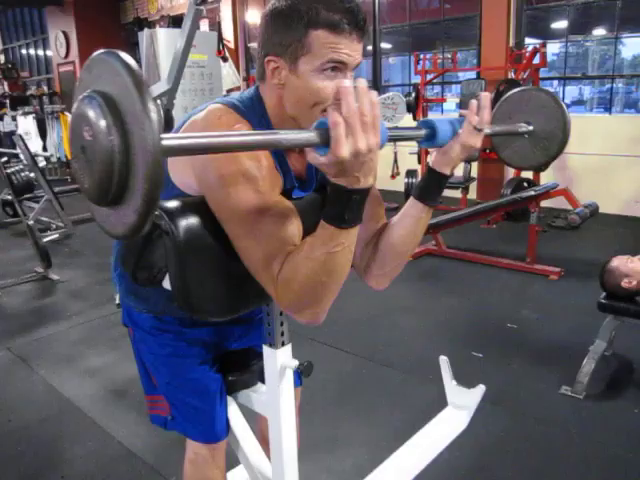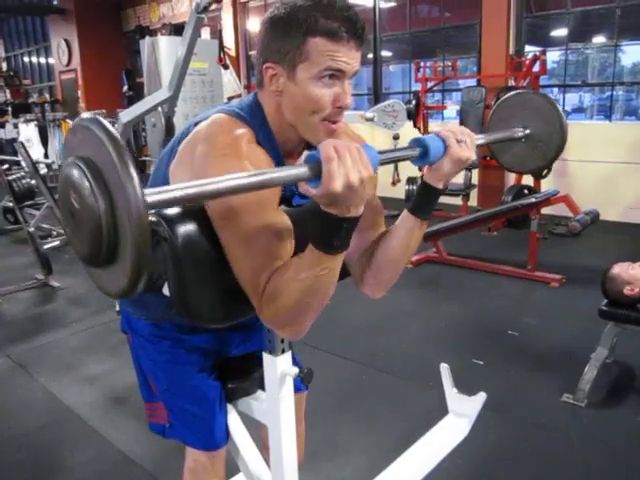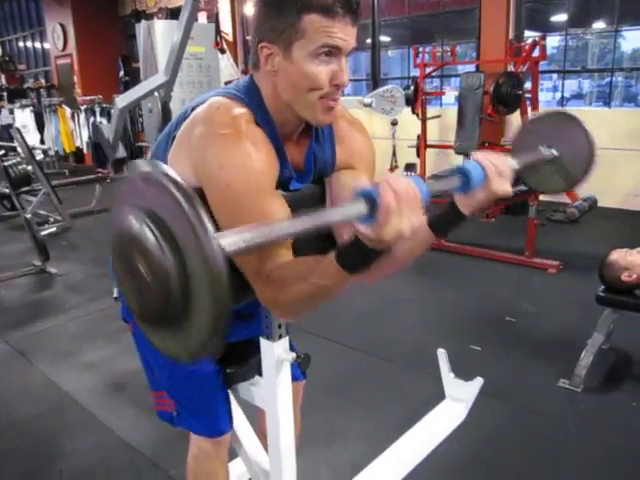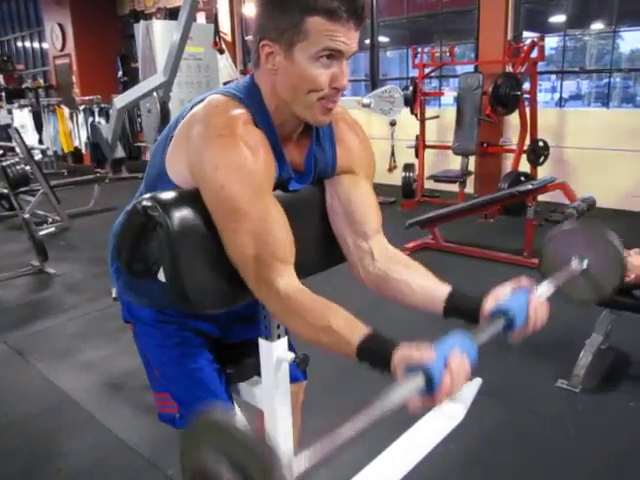
dt=0.4s
person 1, frame 1
left shoulder: (349, 137)
left elbow: (376, 271)
right elbow: (306, 305)
left wrist: (439, 174)
right wrist: (351, 189)
right hip: (167, 300)
right knee: (209, 435)
person 1, frame 2
left shoulder: (340, 147)
right shoulder: (232, 150)
left elbow: (371, 279)
right elbow: (287, 317)
left wrist: (431, 189)
right wrist: (339, 218)
left hip: (240, 294)
right hip: (166, 308)
left knee: (287, 398)
right knee: (208, 441)
person 1, frame 3
left shoulder: (343, 133)
right shoulder: (231, 137)
left elbow: (357, 255)
right elbow: (279, 288)
left wrist: (458, 210)
right wrist: (372, 246)
left knee: (285, 385)
right knee: (212, 427)
person 1, frame 4
left shoulder: (341, 136)
right shoulder: (229, 139)
left elbow: (370, 254)
right elbow: (277, 288)
left wrist: (474, 305)
right wrist: (390, 356)
left hip: (239, 283)
left knee: (287, 385)
